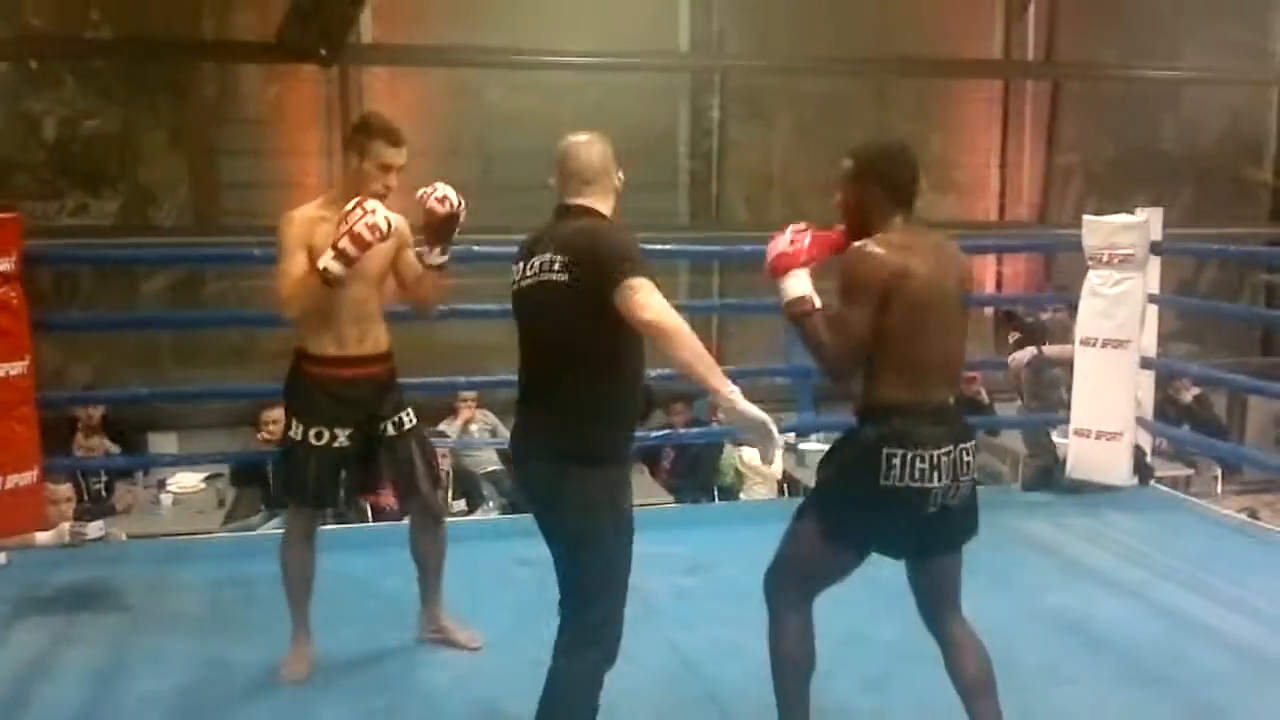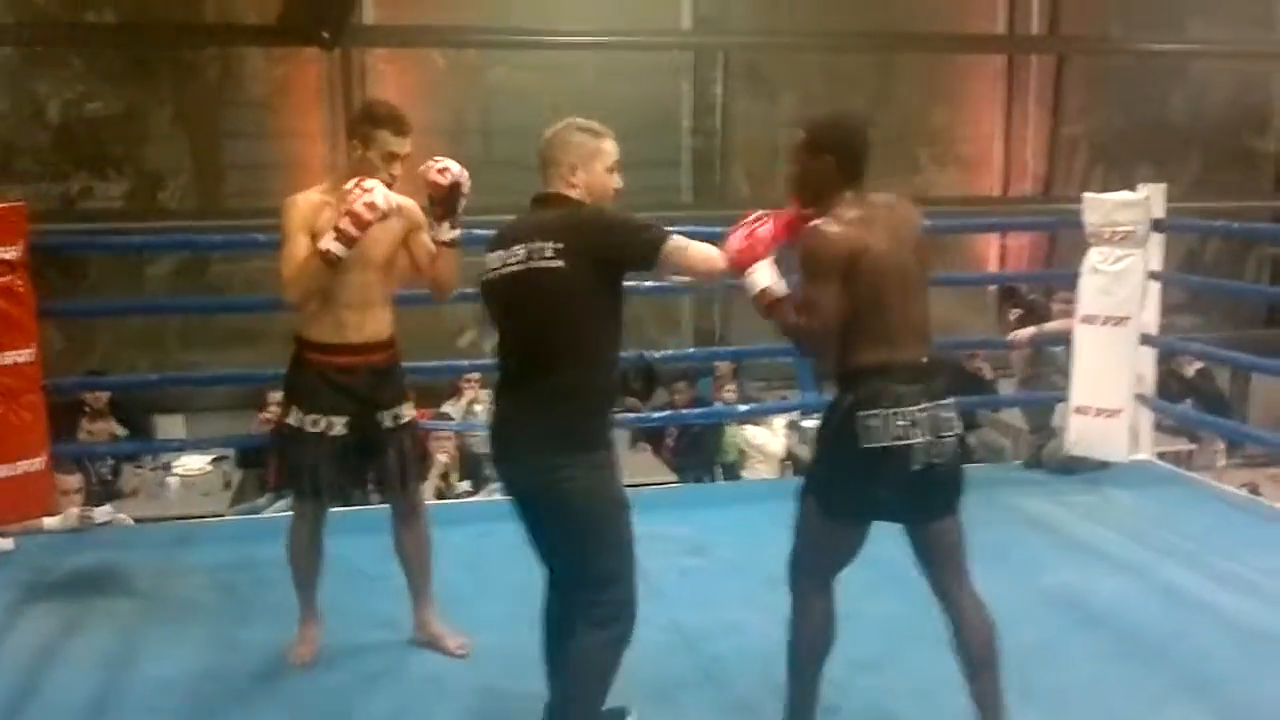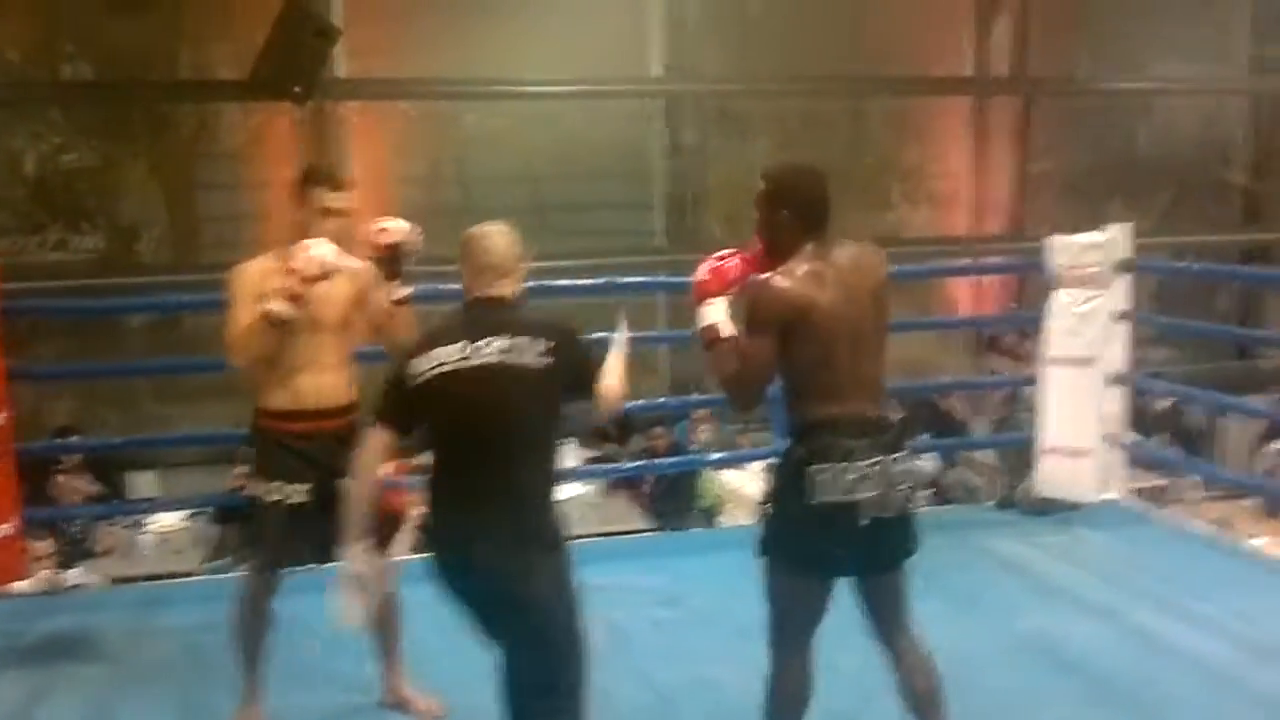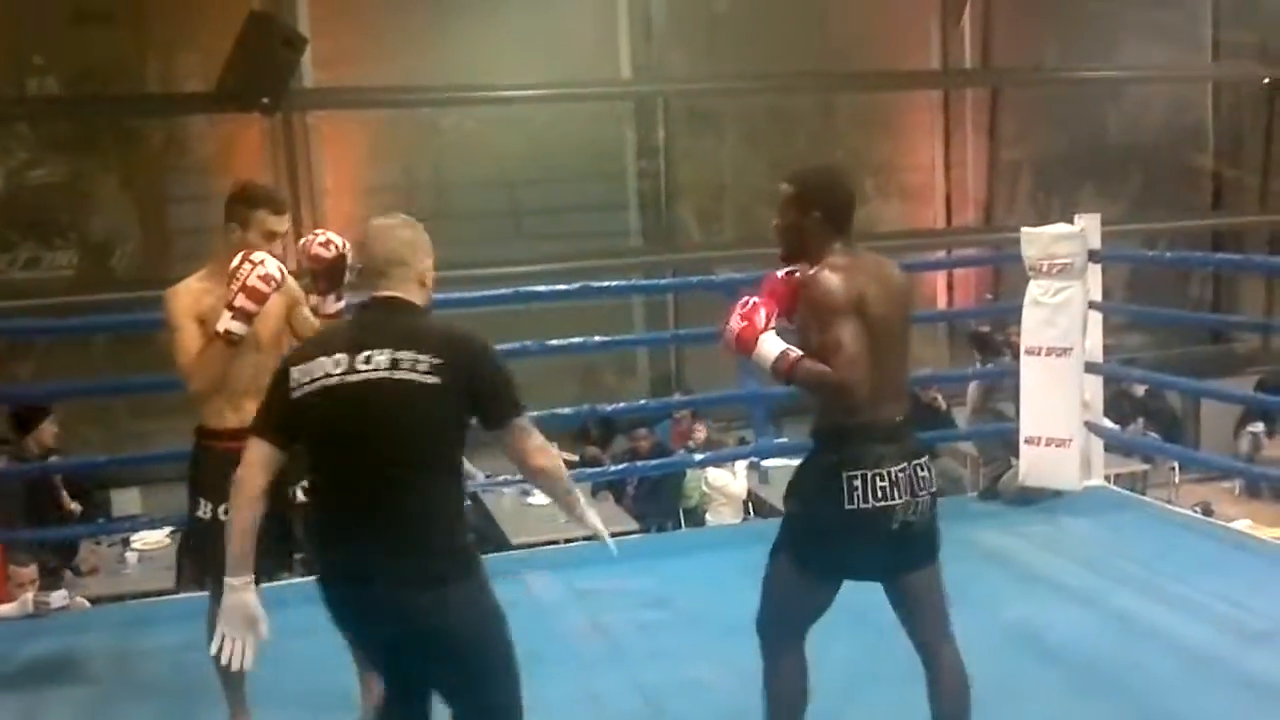
dt=0.4s
person 1, frame 1
left shoulder: (869, 258)
right shoulder: (949, 255)
left elbow: (840, 361)
left wrist: (794, 283)
left hip: (891, 450)
right hip: (950, 446)
left knee: (786, 591)
right knee: (946, 617)
person 1, frame 2
left shoulder: (828, 235)
right shoulder: (902, 213)
left elbow: (819, 342)
left wrist: (758, 274)
left hip: (873, 415)
right hip: (930, 406)
left knee: (810, 578)
right knee: (954, 584)
person 1, frame 3
left shoulder: (777, 290)
right shoulder: (870, 262)
left elbow: (743, 392)
left wrist: (713, 308)
left hip: (823, 469)
right hip: (880, 458)
left knee: (791, 642)
right knee: (896, 632)
person 1, frame 4
left shoulder: (824, 283)
right shoulder: (889, 273)
left elbow: (852, 387)
left wrist: (769, 349)
left hip: (849, 473)
right hip: (905, 466)
left knee: (779, 633)
right knee: (935, 638)
person 2, frame 1
left shoulder: (394, 226)
right shoulder: (303, 222)
left elbow: (424, 302)
right elbow: (292, 307)
left wrist: (437, 244)
right wrist: (341, 253)
left hip: (380, 379)
right hip: (320, 383)
left knee: (428, 501)
right knee: (304, 515)
left ankle: (433, 615)
right ankle: (301, 636)
person 2, frame 2
left shoulder: (404, 211)
right shoulder: (306, 207)
left elbow: (443, 285)
right elbow: (294, 292)
left wrist: (446, 219)
right wrist: (344, 234)
left hip: (382, 366)
right hip: (320, 371)
left knee: (408, 500)
right knee: (310, 506)
left ankle: (424, 618)
right ankle: (309, 621)
person 2, frame 3
left shoulder: (356, 273)
right shoulder: (253, 275)
left elbow: (402, 343)
right elbow: (240, 358)
left wrist: (393, 279)
right wrist: (286, 298)
left hip: (342, 433)
right hip: (280, 438)
right knee: (261, 577)
person 2, frame 4
left shoulder: (284, 288)
right shoulder: (187, 297)
right elbow: (197, 379)
left wrist: (329, 294)
right wrist: (238, 313)
right hip: (225, 457)
right knee: (227, 593)
person 3, frame 1
left shoulder: (535, 249)
right shoulder: (602, 241)
right elbow: (650, 315)
right wrist: (731, 396)
left hip: (541, 450)
right hip: (584, 460)
left knee: (585, 605)
right knee: (593, 623)
person 3, frame 2
left shoulder: (504, 242)
right shoulder: (595, 228)
right elbow: (709, 262)
right wrist: (723, 254)
left hip: (515, 442)
right hip: (571, 448)
left knee: (571, 584)
right knee: (605, 606)
person 3, frame 3
left shoulder: (425, 352)
right shoulder: (551, 340)
left elbow: (371, 455)
right elbow: (607, 399)
left wrist: (356, 547)
right wrist: (617, 352)
left hip: (453, 544)
right hip: (525, 546)
left knee: (527, 659)
person 3, frame 4
left shoulder: (305, 359)
right shoulder: (459, 350)
left elbow: (251, 476)
right elbow: (533, 457)
left wrist: (238, 583)
right wrist: (578, 508)
left hip: (346, 584)
right hip: (438, 580)
